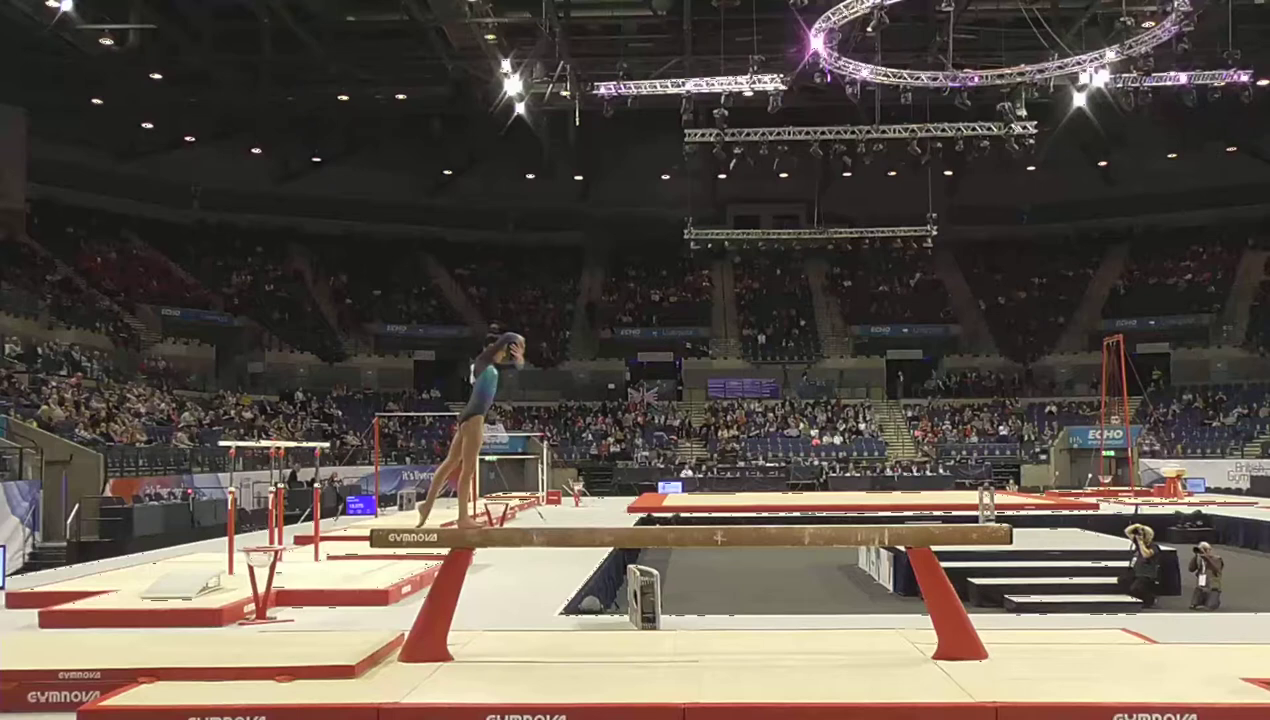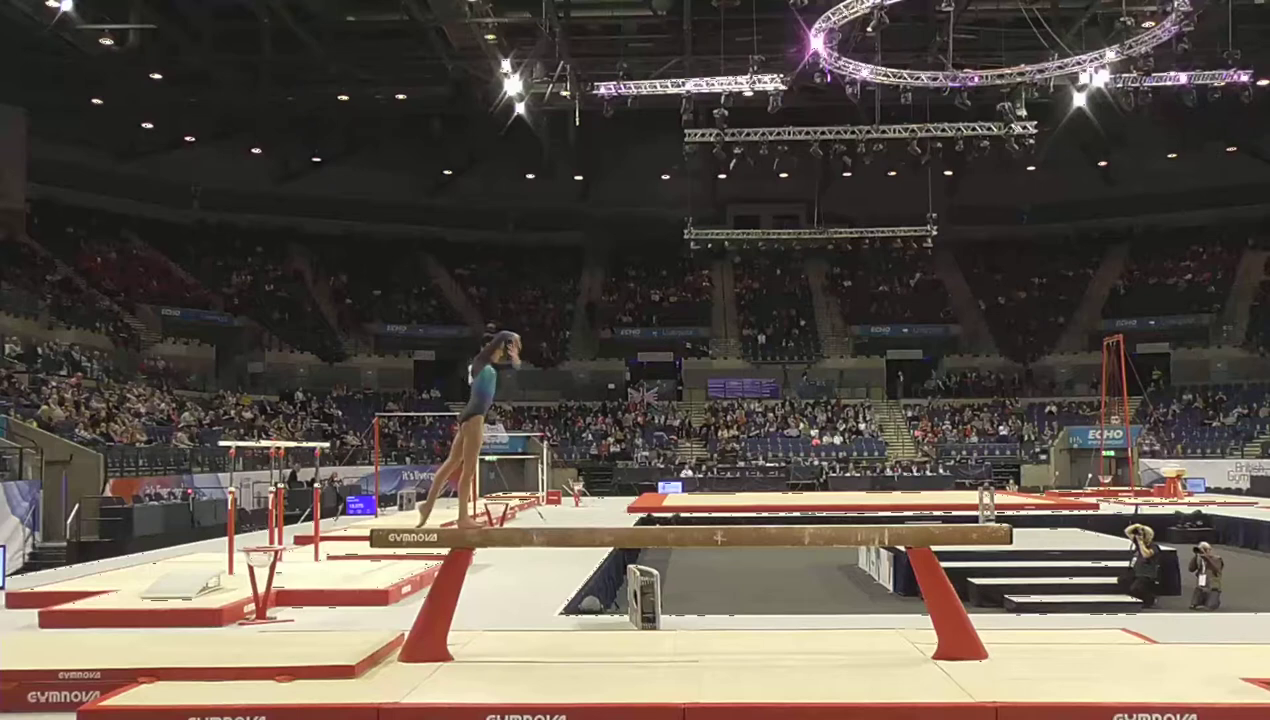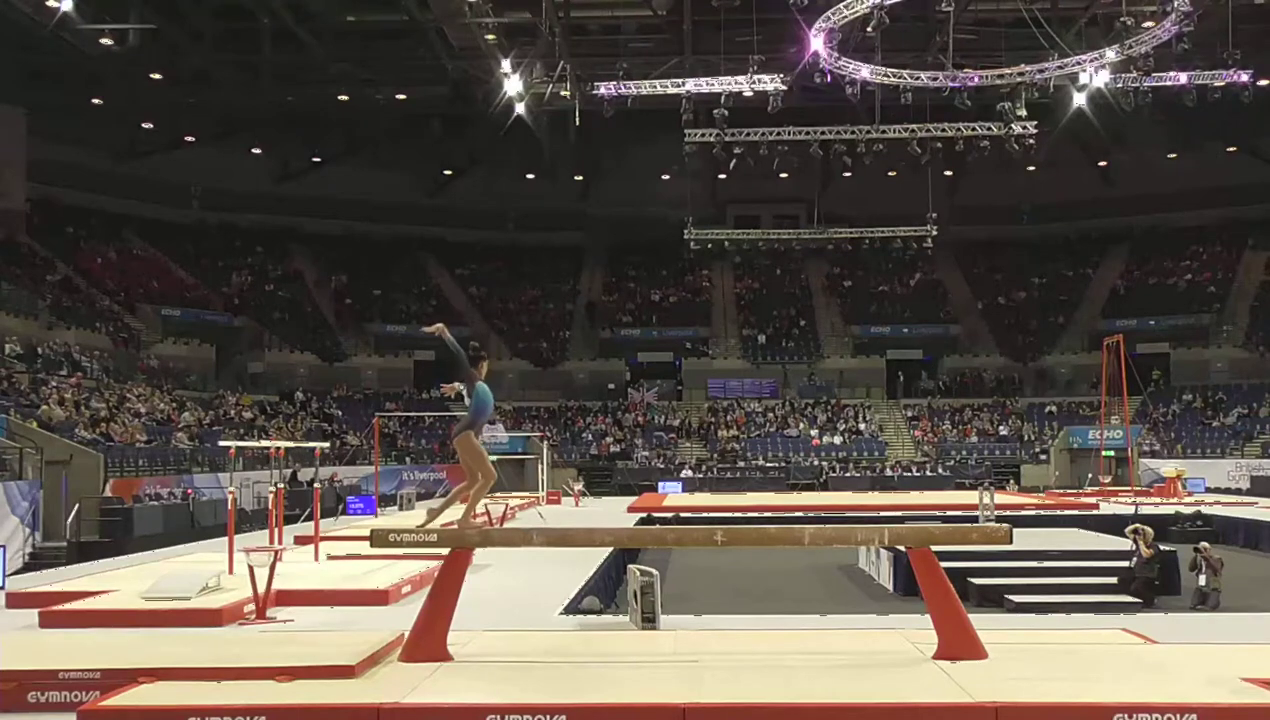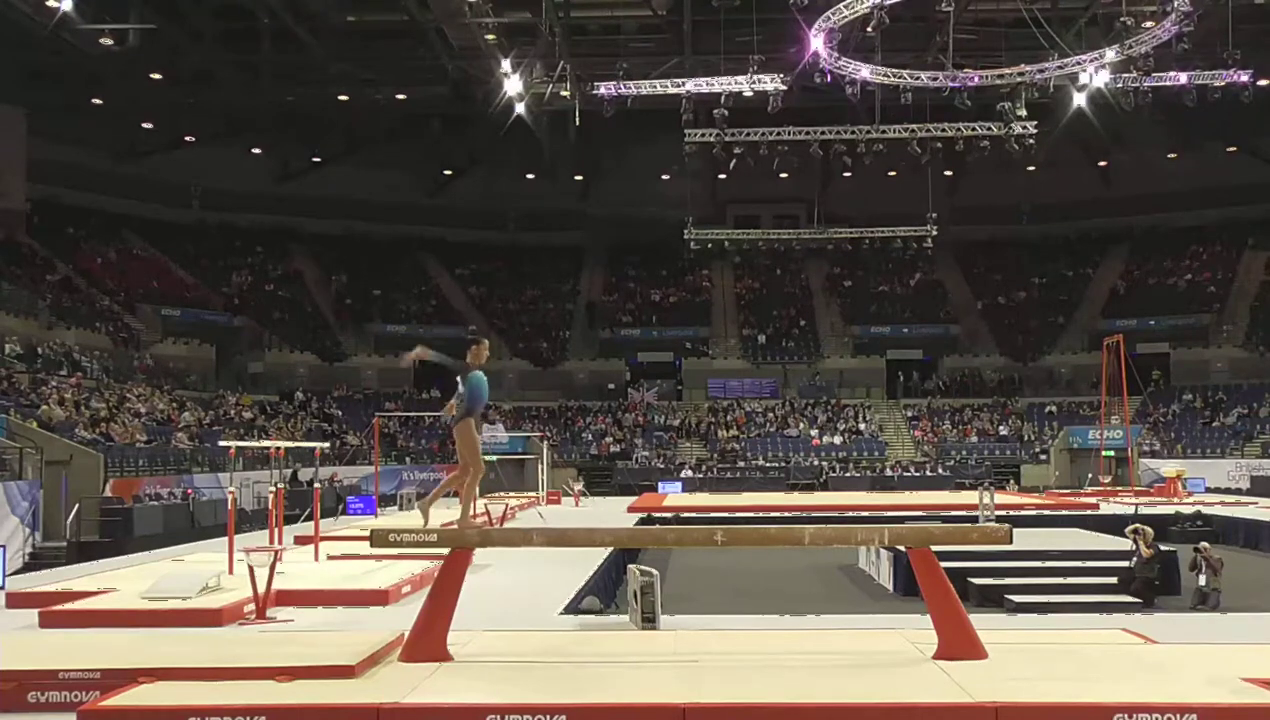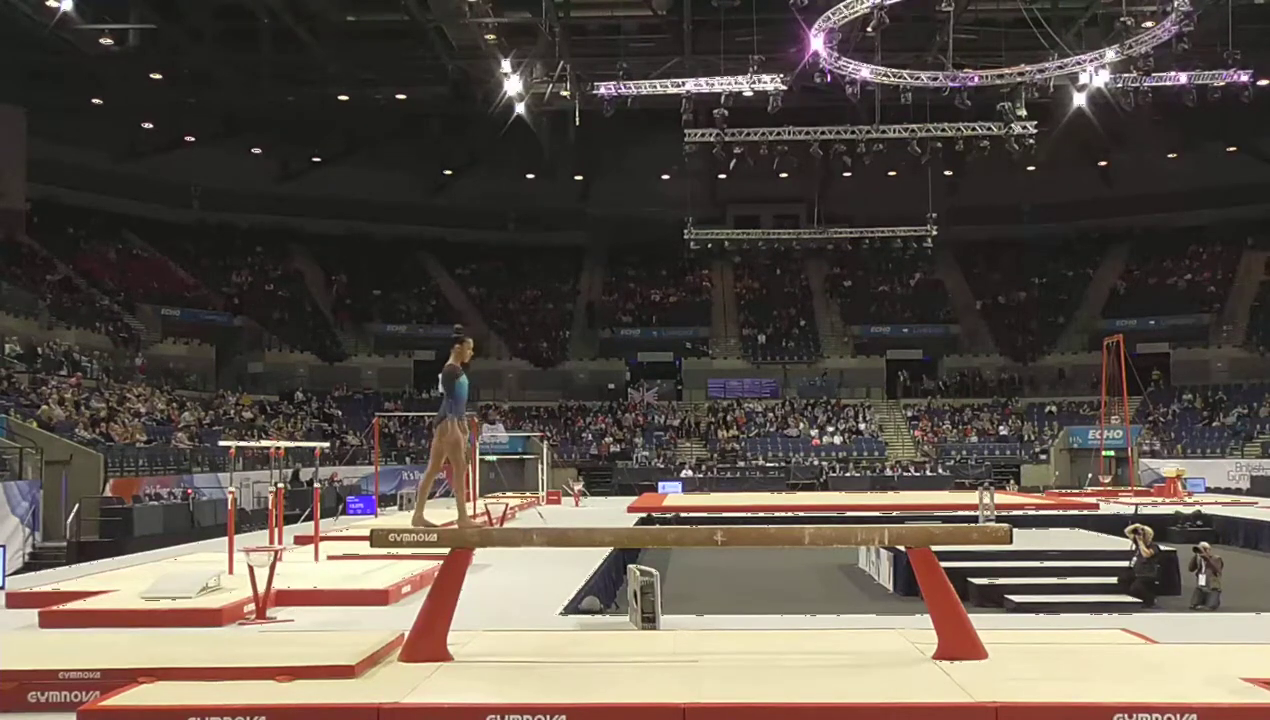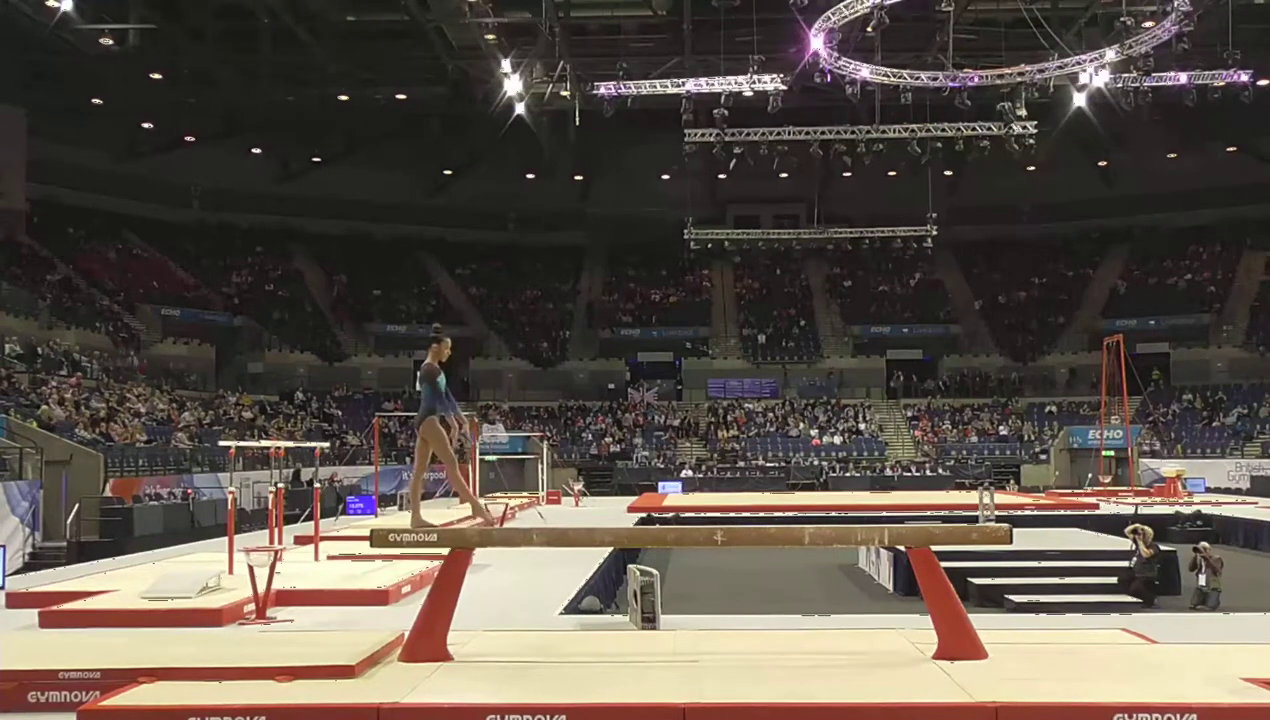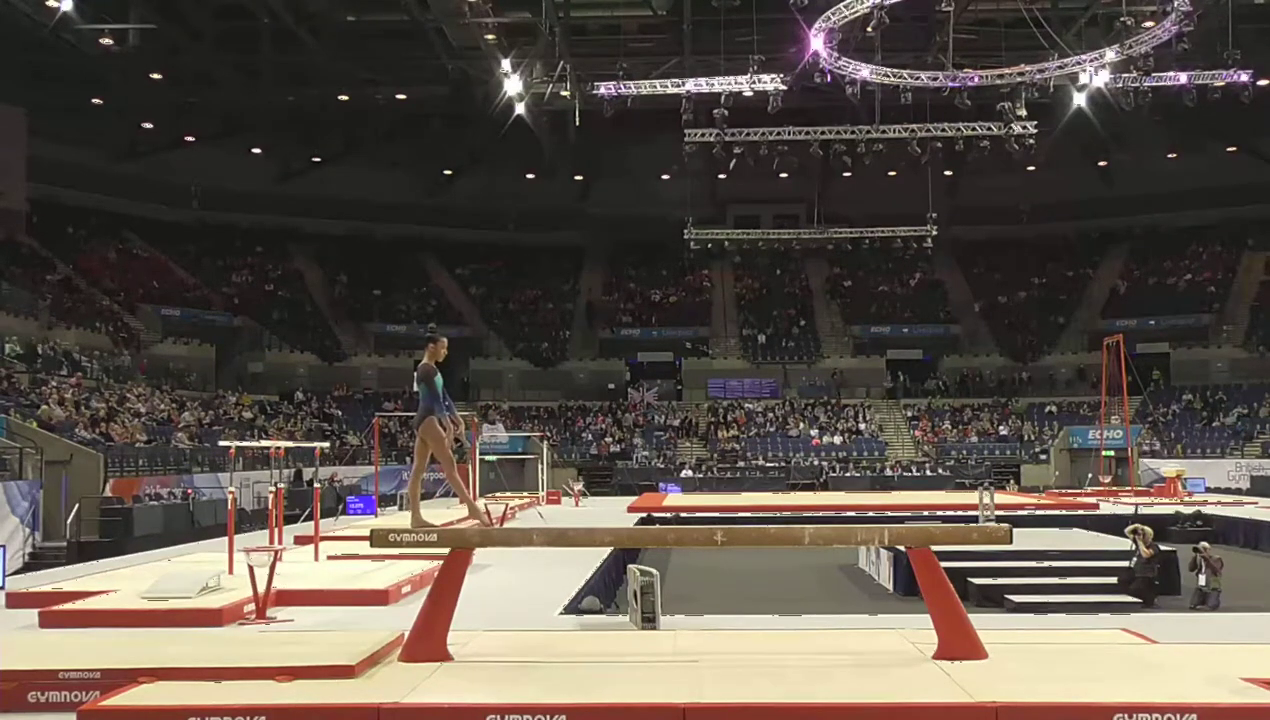
dt=0.4s
person 1, frame 1
left shoulder: (491, 366)
right shoulder: (482, 361)
left elbow: (516, 365)
right elbow: (506, 338)
left wrist: (518, 358)
right wrist: (518, 339)
left hip: (470, 418)
right hip: (473, 418)
left knee: (451, 462)
right knee: (468, 468)
left ankle: (427, 504)
right ankle: (463, 518)
person 1, frame 2
left shoulder: (489, 366)
right shoulder: (480, 361)
left elbow: (513, 366)
right elbow: (501, 337)
left wrist: (515, 357)
right wrist: (514, 337)
left hip: (471, 418)
right hip: (473, 418)
left knee: (452, 463)
right knee: (469, 468)
left ankle: (428, 504)
right ankle: (463, 517)
person 1, frame 3
left shoulder: (477, 384)
right shoulder: (472, 379)
right elbow: (459, 354)
right wrist: (443, 331)
left hip: (469, 436)
right hip: (466, 435)
left knee: (472, 481)
right knee: (489, 476)
left ankle: (436, 511)
right ankle: (465, 518)
person 1, frame 4
left shoulder: (476, 370)
right shoulder: (467, 367)
right elbow: (446, 360)
left wrist: (455, 401)
right wrist: (421, 353)
left hip: (469, 422)
right hip: (464, 422)
left knee: (463, 472)
right knee: (477, 469)
left ankle: (427, 502)
right ankle: (464, 518)
person 1, frame 5
left shoulder: (457, 370)
right shoulder: (451, 370)
right elbow: (449, 399)
left wrist: (463, 426)
right wrist: (452, 425)
left hip: (452, 422)
right hip: (448, 422)
left knee: (433, 469)
right knee: (460, 467)
left ankle: (418, 515)
right ankle: (462, 517)
person 1, frame 6
left shoulder: (433, 369)
right shoulder: (429, 370)
left elbow: (447, 396)
right elbow: (440, 398)
left wrist: (461, 418)
right wrist: (453, 423)
left hip: (426, 422)
right hip: (429, 421)
left knee: (419, 469)
right knee: (451, 463)
left ankle: (416, 517)
right ankle: (476, 506)
person 1, frame 7
left shoulder: (431, 369)
right shoulder: (426, 370)
left elbow: (444, 397)
right elbow: (436, 399)
left wrist: (457, 419)
right wrist: (448, 425)
left hip: (425, 422)
right hip: (428, 421)
left knee: (418, 470)
right knee: (449, 465)
left ankle: (416, 517)
right ankle: (473, 507)
